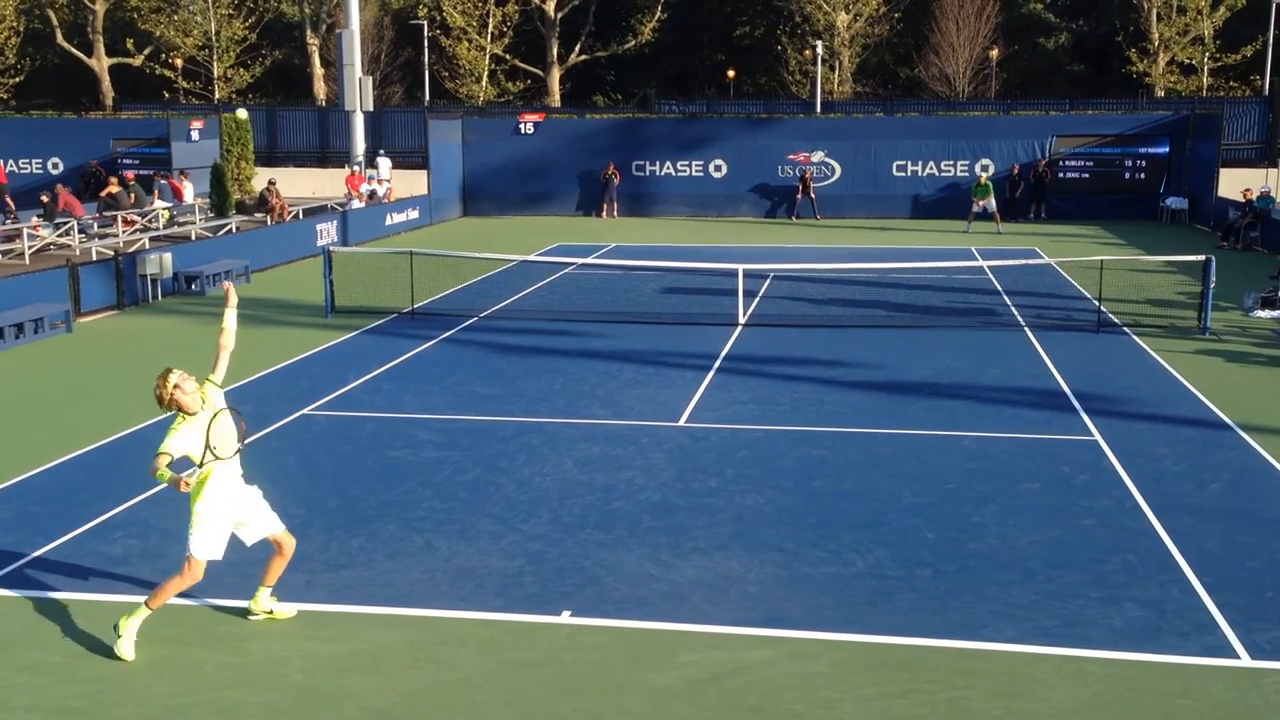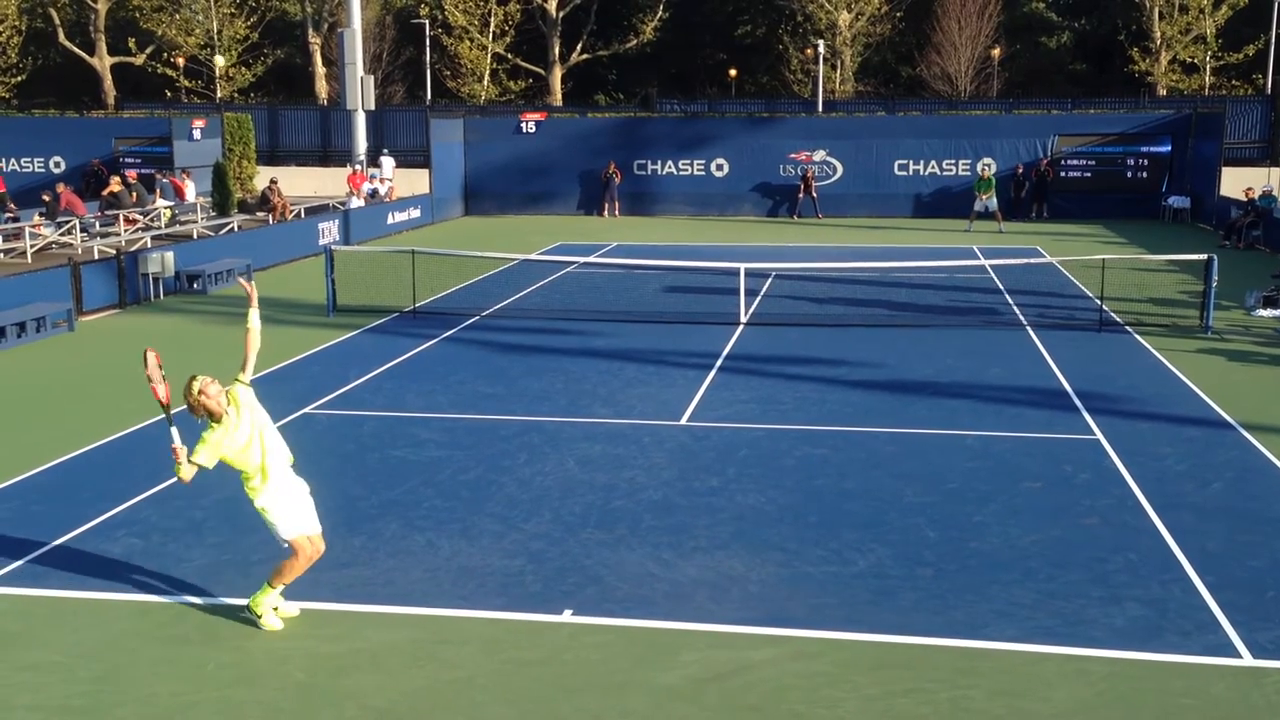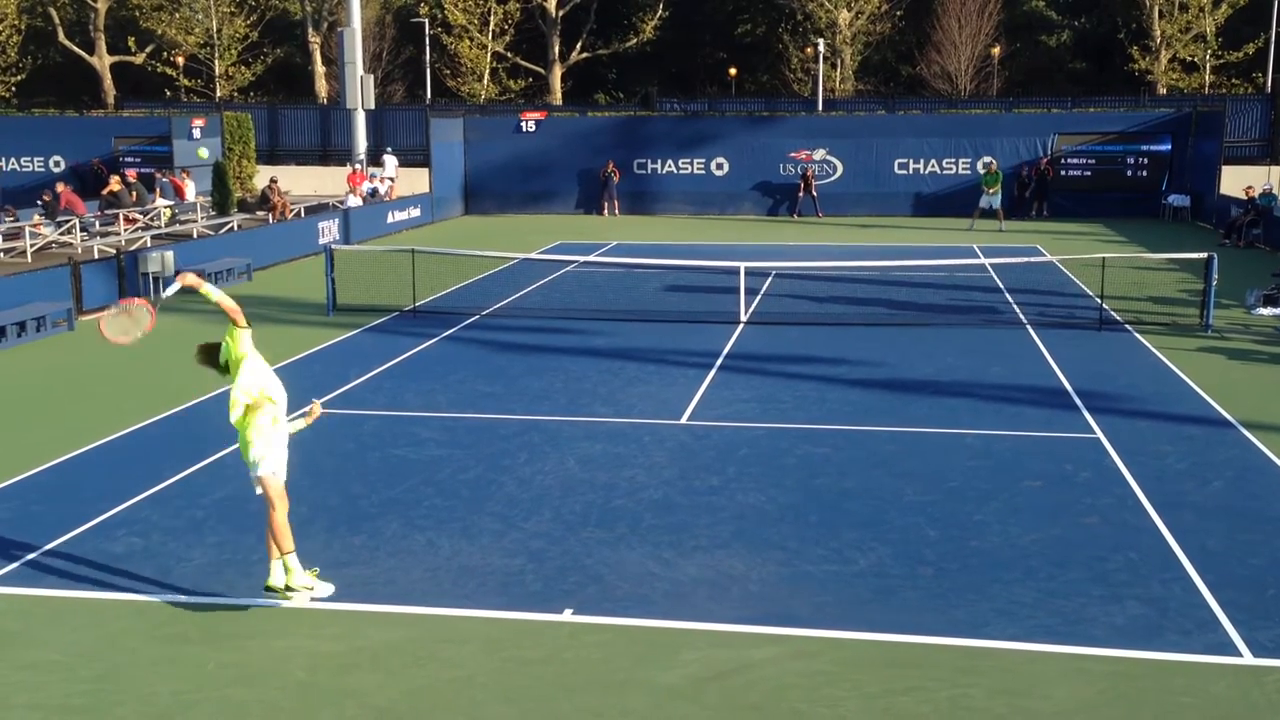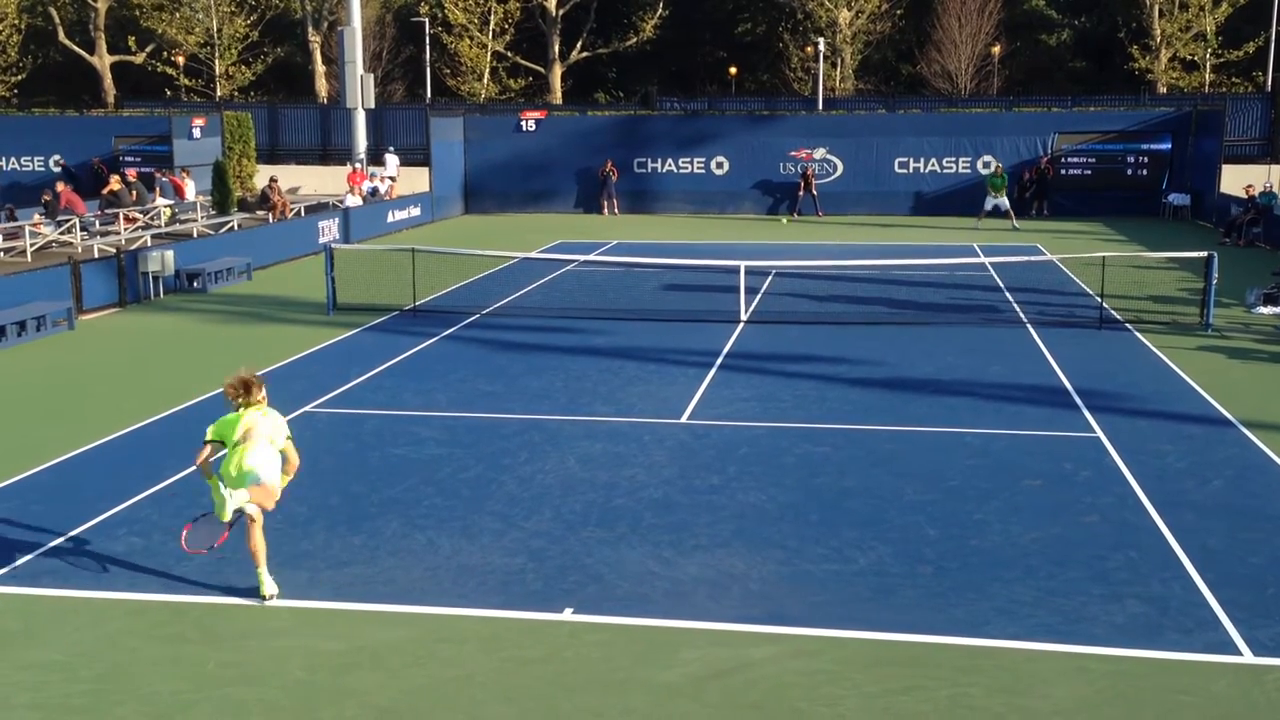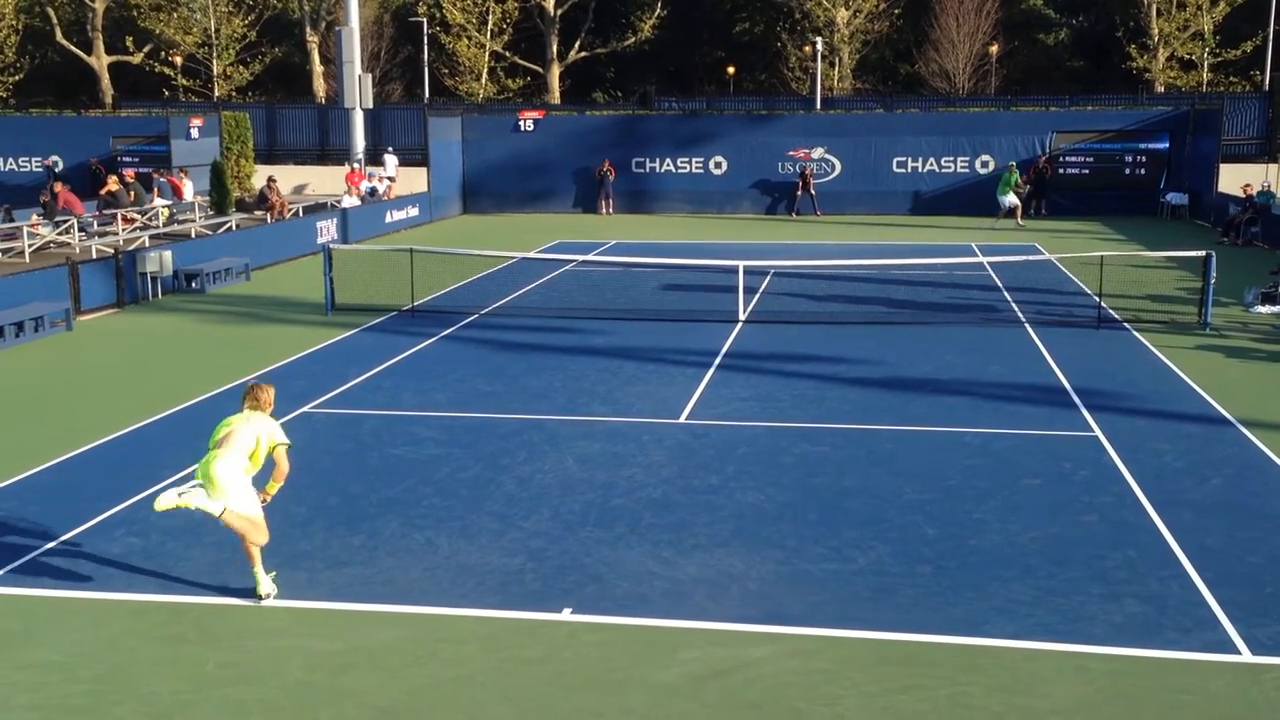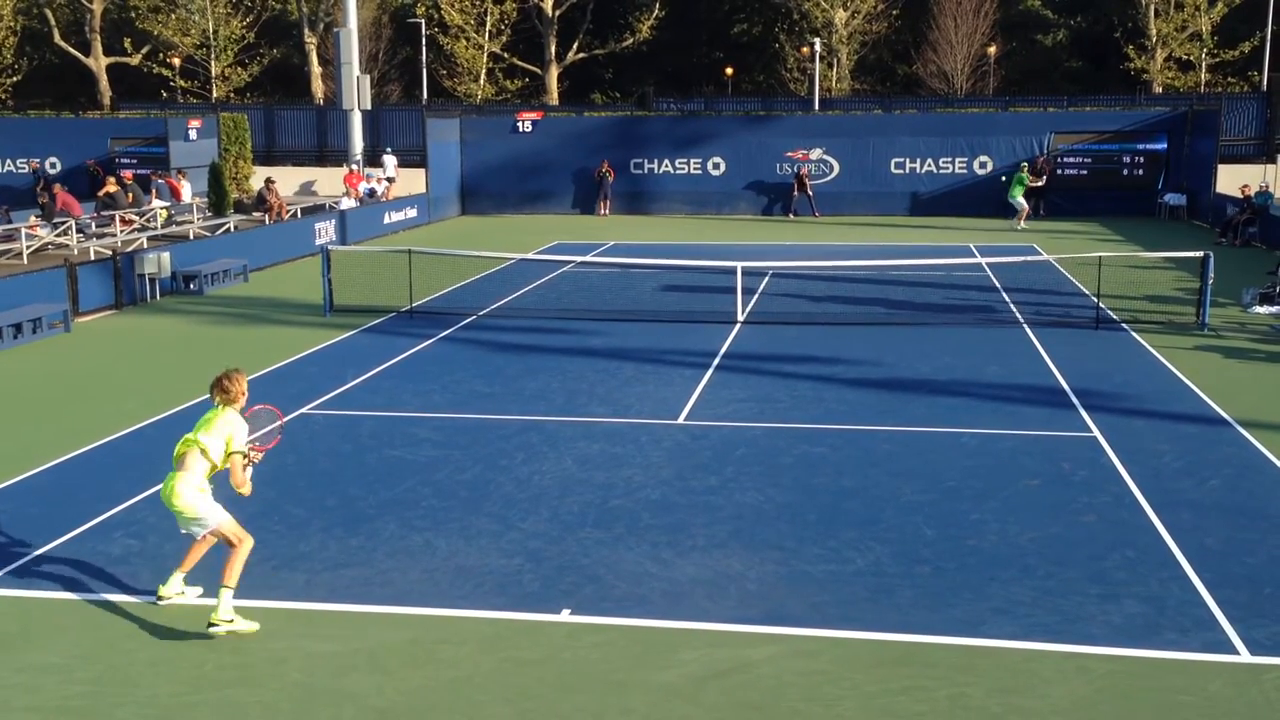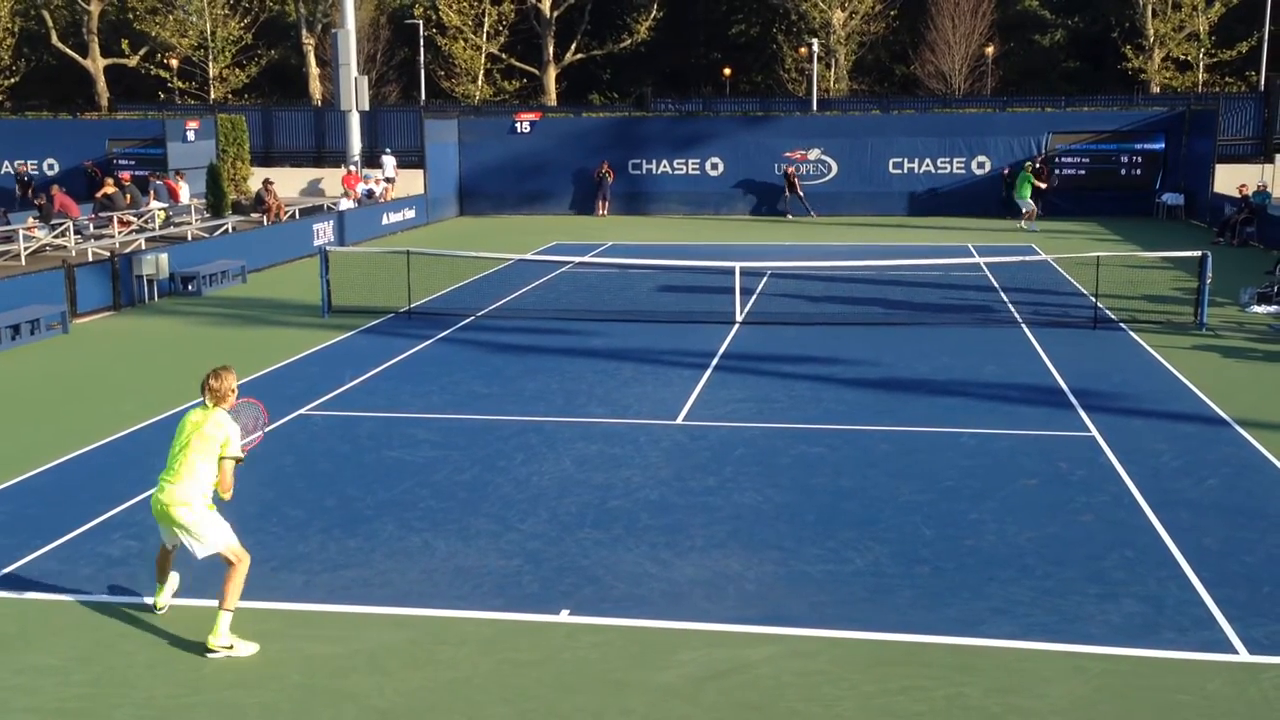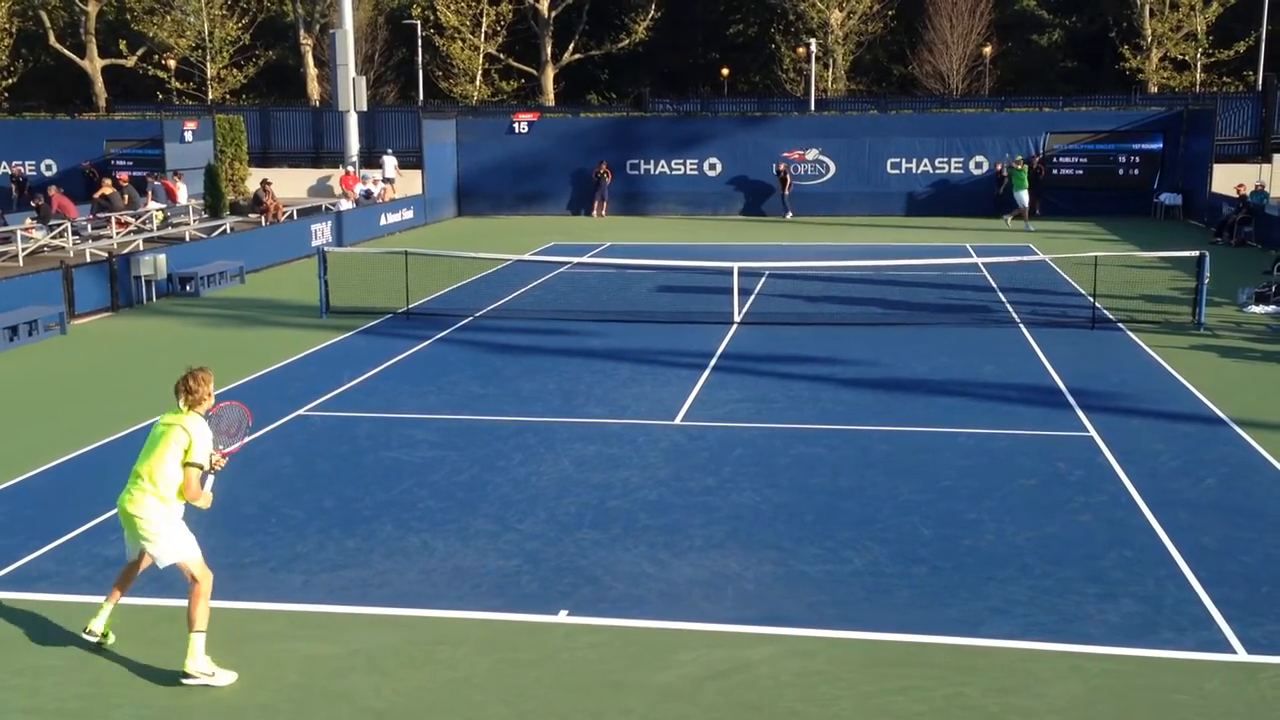
dt=0.3s
person 1, frame 1
left shoulder: (209, 393)
right shoulder: (176, 432)
left elbow: (225, 348)
right elbow: (159, 465)
left wrist: (231, 306)
right wrist: (174, 478)
left hip: (240, 494)
right hip: (209, 504)
left knee: (285, 544)
right knee: (191, 574)
left ankle: (261, 601)
right ankle: (129, 624)
person 1, frame 2
left shoulder: (240, 394)
right shoulder: (212, 439)
left elbow: (252, 347)
right elbow: (185, 475)
left wrist: (253, 304)
right wrist: (181, 460)
left hip: (291, 483)
right hip: (268, 494)
left knee: (316, 548)
right knee: (302, 552)
left ankle: (271, 596)
right ankle: (261, 602)
person 1, frame 3
right shoulder: (240, 349)
right elbow: (235, 312)
left wrist: (305, 420)
left hip: (272, 430)
right hip: (264, 430)
left knee: (277, 502)
right knee: (277, 500)
left ankle: (277, 578)
right ankle: (294, 575)
person 1, frame 4
left shoulder: (223, 423)
right shoulder: (272, 417)
left elbow: (202, 460)
right elbow: (292, 463)
left wrist: (216, 485)
right wrist: (277, 487)
left hip: (235, 467)
right hip: (262, 458)
left knee: (254, 520)
right knee: (266, 500)
left ankle: (265, 582)
right ankle: (235, 497)
person 1, frame 5
left shoulder: (230, 421)
right shoulder: (272, 427)
right elbow: (282, 468)
right wrist: (269, 492)
left hip: (204, 472)
right hip: (227, 473)
left knee: (247, 522)
right knee: (259, 536)
left ankle: (262, 582)
right ankle: (195, 500)
person 1, frame 6
left shoulder: (210, 416)
right shoulder: (236, 425)
right elbow: (237, 479)
left wrist: (242, 460)
right wrist: (245, 488)
left hip: (172, 488)
right hip: (189, 492)
left knee: (210, 534)
right knee: (242, 542)
left ankle: (172, 587)
right ankle: (223, 614)
person 1, frame 7
left shoulder: (190, 415)
right shoulder: (229, 428)
right elbow: (224, 484)
right wrist: (226, 493)
left hip: (163, 498)
right hip: (191, 506)
left knee: (169, 545)
right knee: (239, 560)
left ankle: (160, 597)
right ankle: (221, 637)
person 1, frame 8
left shoulder: (166, 419)
right shoulder: (200, 431)
right elbow: (189, 490)
left wrist: (204, 463)
right wrist: (203, 500)
left hip: (130, 503)
right hip: (156, 513)
left knee: (138, 562)
right knee: (202, 577)
left ankle: (98, 625)
right ankle: (196, 662)
